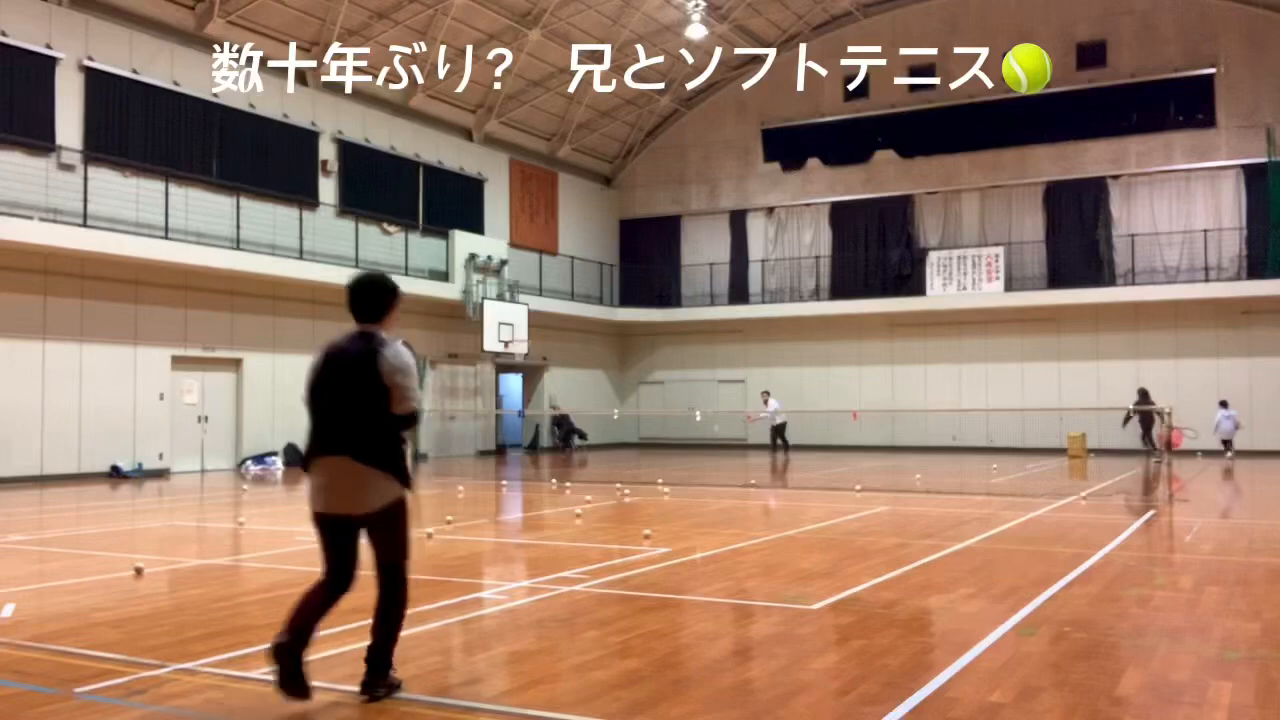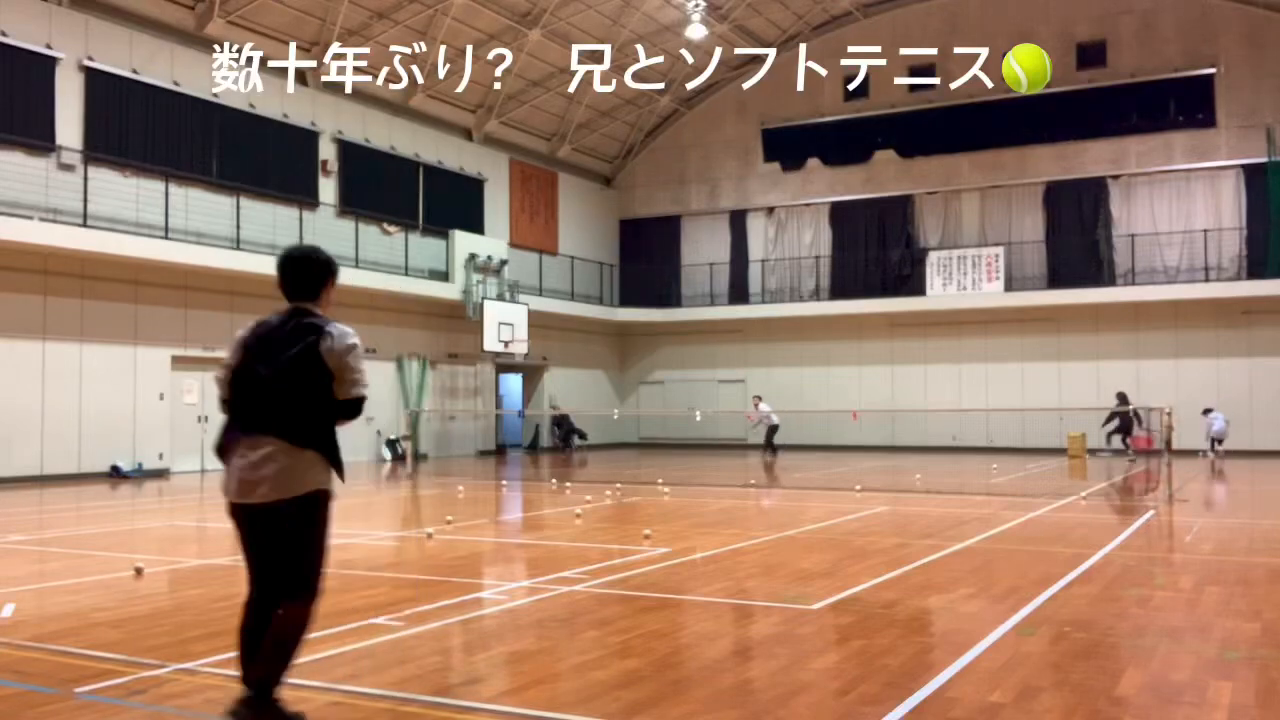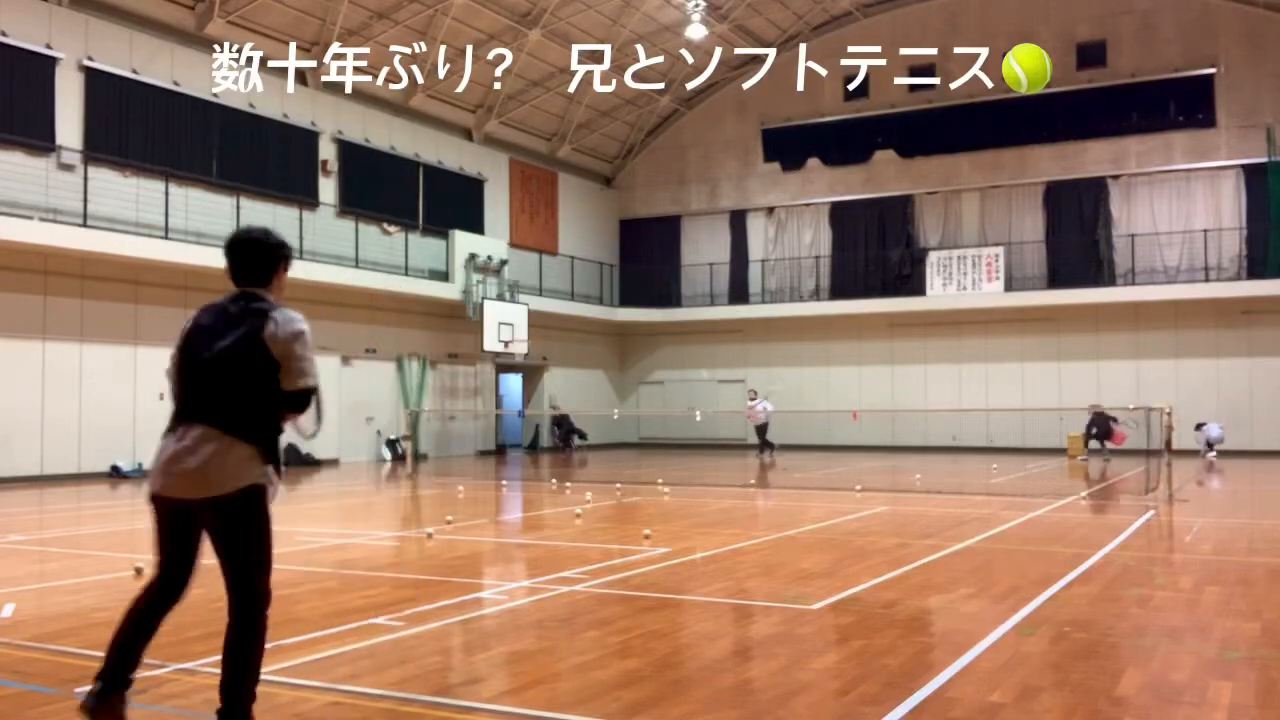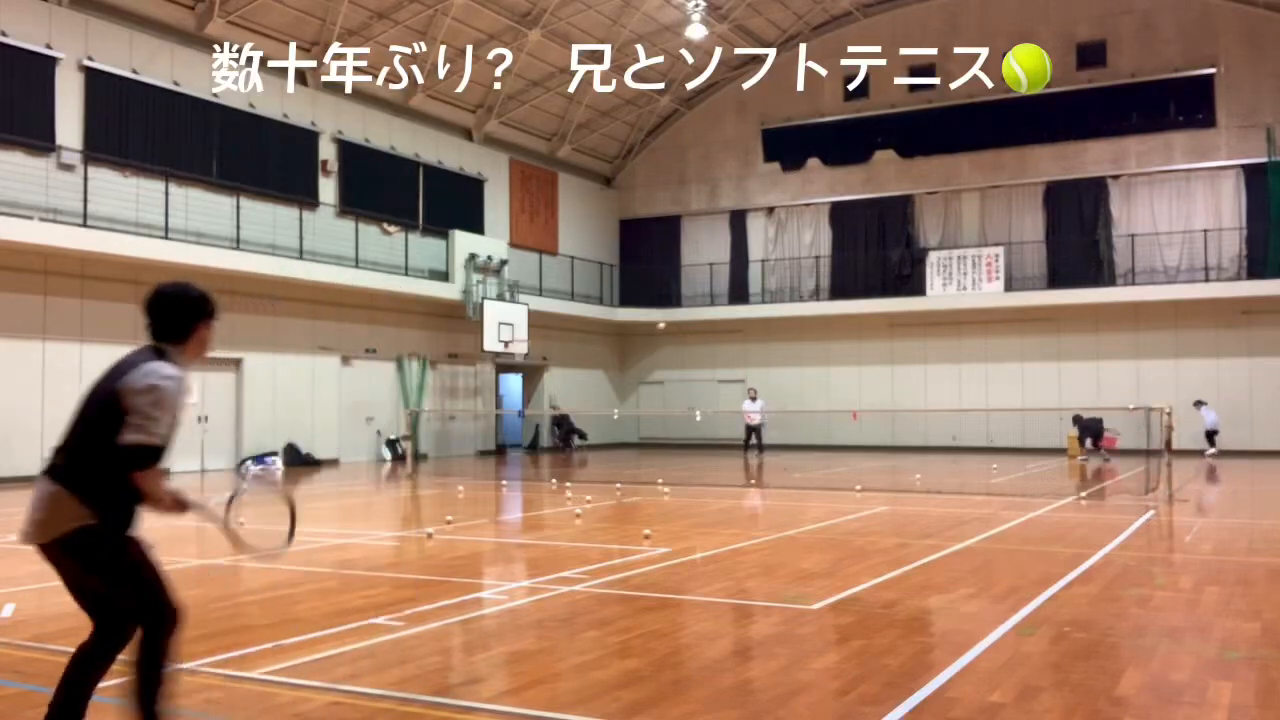
dt=0.4s
person 1, frame 1
left shoulder: (328, 356)
right shoulder: (393, 355)
left elbow: (317, 410)
right elbow: (405, 419)
right wrist: (383, 428)
left hip: (326, 479)
right hip: (375, 482)
left knee: (337, 576)
right knee: (393, 578)
left ankle: (290, 642)
right ankle: (377, 675)
person 1, frame 2
left shoulder: (252, 335)
right shoulder: (337, 337)
left elbow: (228, 398)
right elbow: (350, 406)
left hip: (244, 470)
right hip: (299, 472)
left knee: (264, 589)
right knee: (300, 593)
person 1, frame 3
left shoulder: (200, 320)
right shoulder: (285, 324)
left elbow: (179, 386)
right elbow: (298, 399)
left hip: (173, 464)
right hip: (232, 471)
left knee: (168, 581)
right knee: (249, 599)
person 1, frame 4
left shoulder: (134, 366)
right shoulder: (162, 377)
right elbow: (136, 460)
left wrist: (155, 490)
right wrist: (161, 496)
left hip: (58, 512)
right hip: (81, 516)
left knee: (115, 625)
right knee: (159, 617)
